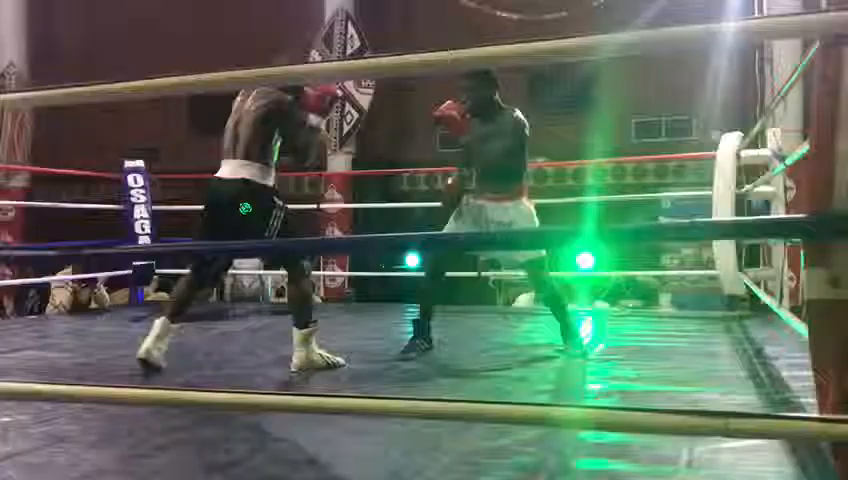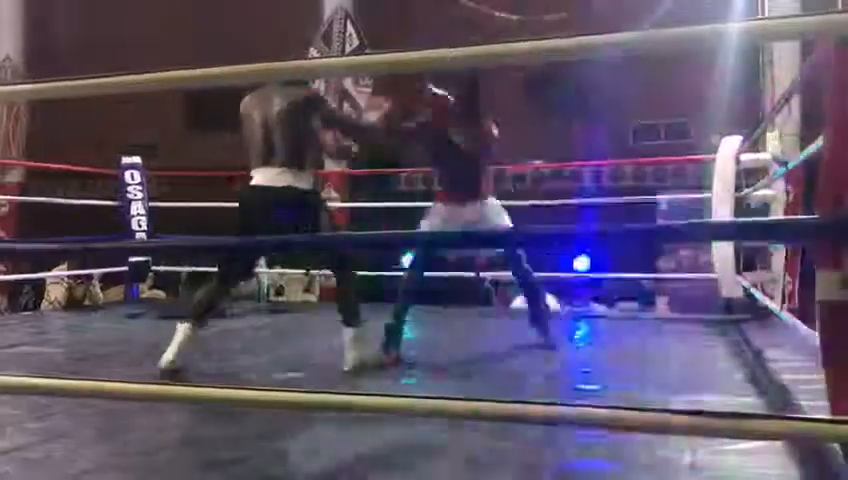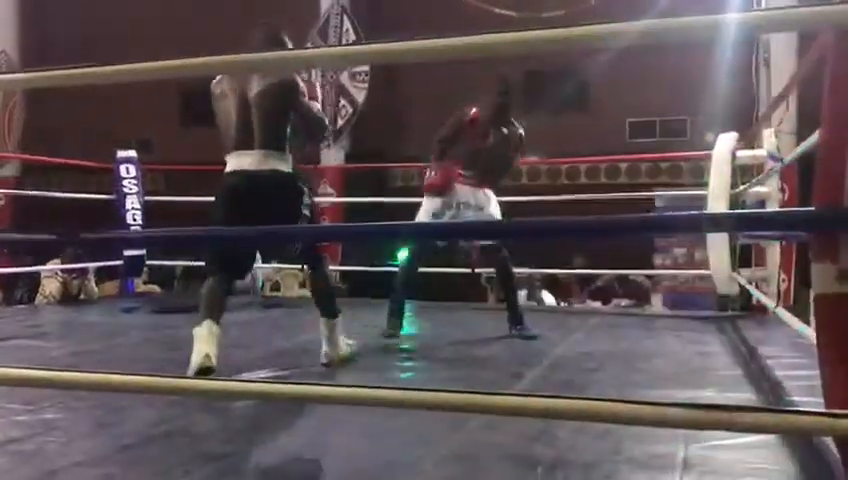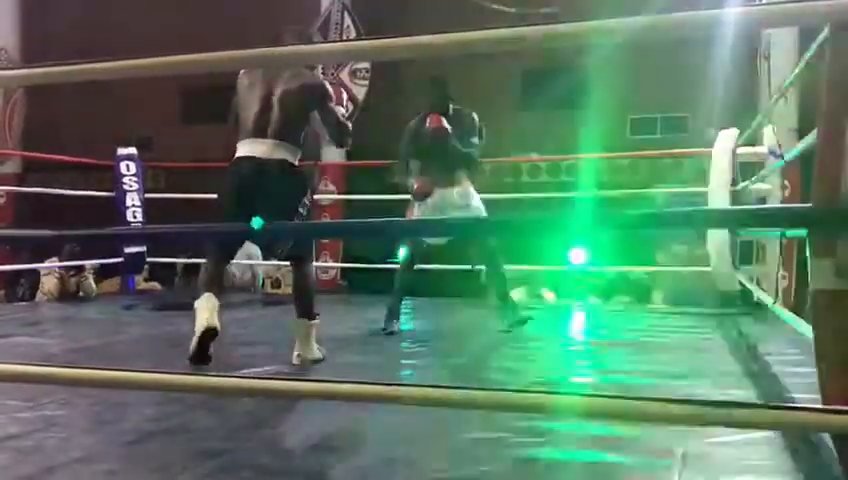
dt=0.4s
person 1, frame 1
left shoulder: (244, 96)
right shoulder: (281, 102)
right elbow: (304, 157)
left wrist: (301, 111)
right wrist: (314, 118)
left hip: (221, 187)
right hip: (251, 191)
left knee: (202, 270)
right knee: (297, 266)
left ankle: (154, 345)
right ankle: (305, 352)
person 1, frame 2
left shoulder: (249, 102)
right shoulder: (305, 98)
right elbow: (351, 129)
left hip: (257, 194)
right hip: (297, 196)
left knee: (226, 277)
right knee: (342, 266)
left ankle: (177, 351)
right ankle: (355, 351)
person 1, frame 3
left shoulder: (220, 84)
right shoulder: (285, 80)
right elbow: (317, 133)
right wrist: (312, 102)
left hip: (235, 181)
right hip: (277, 179)
left knee: (220, 271)
right knee: (314, 258)
left ankle: (206, 348)
right ankle: (334, 344)
person 1, frame 4
left shoulder: (247, 75)
right shoulder: (313, 83)
right elbow: (342, 138)
right wrist: (338, 106)
left hip: (243, 167)
right hip: (283, 171)
left knee: (219, 253)
right knee: (300, 255)
left ankle: (207, 317)
right ankle: (306, 344)
person 2, frame 1
left shoulder: (513, 121)
right shoulder: (472, 119)
left elbow: (497, 157)
left wrist: (462, 131)
right wrist: (458, 182)
left hip: (511, 206)
right hip: (476, 202)
left knee: (538, 273)
right knee: (436, 261)
left ankle: (568, 332)
right ankle: (421, 335)
person 2, frame 2
left shoulder: (486, 129)
right shoulder: (435, 121)
left elbow: (476, 156)
right elbow: (401, 133)
left hip: (481, 205)
right hip: (446, 206)
left knee: (517, 261)
right knee: (417, 265)
left ankle: (540, 321)
right ankle: (393, 337)
person 2, frame 3
left shoulder: (514, 134)
right shoulder: (465, 115)
left elbow: (499, 174)
right elbow: (439, 146)
left wrist: (486, 143)
right wrist: (434, 169)
left hip: (478, 193)
right hip: (445, 188)
left knee: (498, 255)
right knee: (417, 248)
left ankle: (516, 321)
right ankle: (395, 316)
person 2, frame 4
left shoulder: (469, 120)
right shoulder: (417, 126)
left elbow: (474, 159)
right elbow: (403, 163)
left wrist: (450, 142)
right wrist: (413, 182)
left hip: (461, 189)
right hip: (432, 192)
left knee: (489, 247)
right knee: (413, 252)
left ankle: (508, 309)
right ankle: (393, 314)
